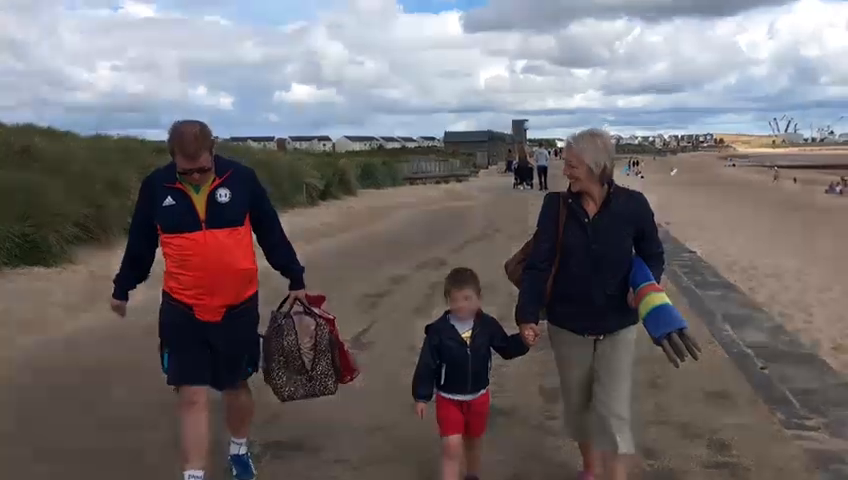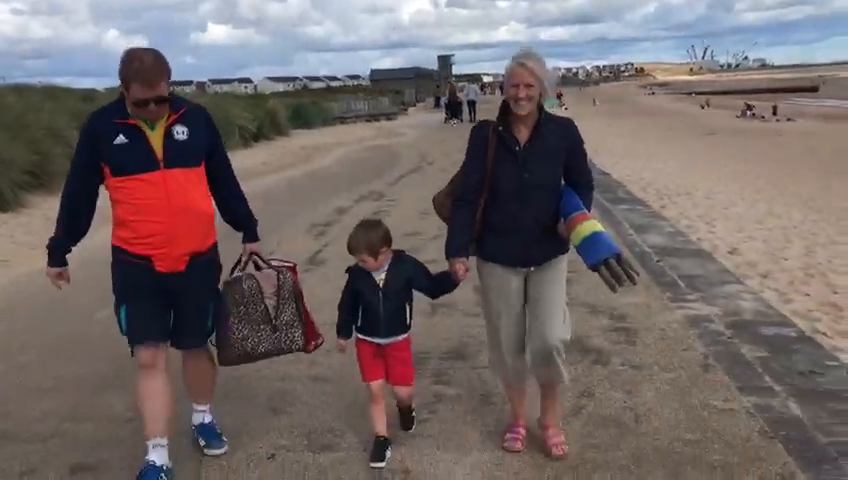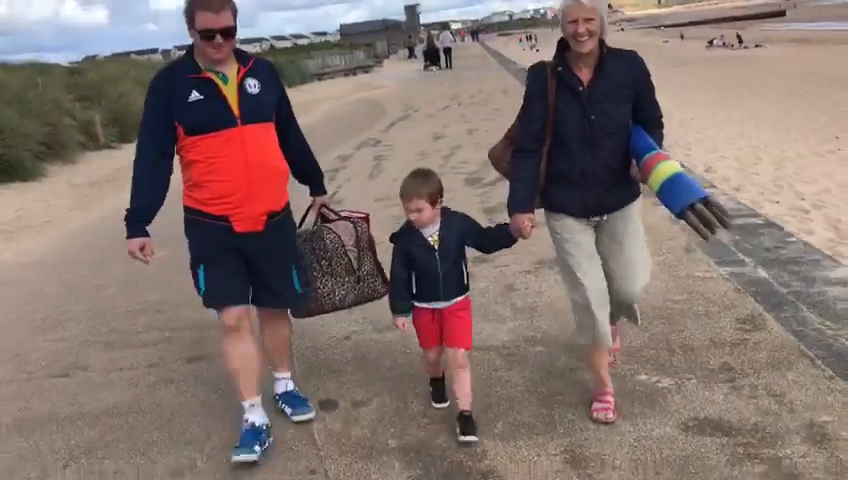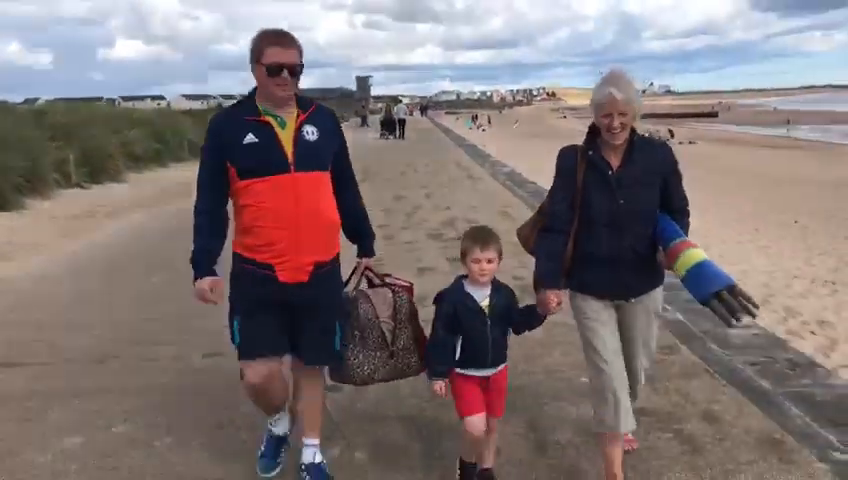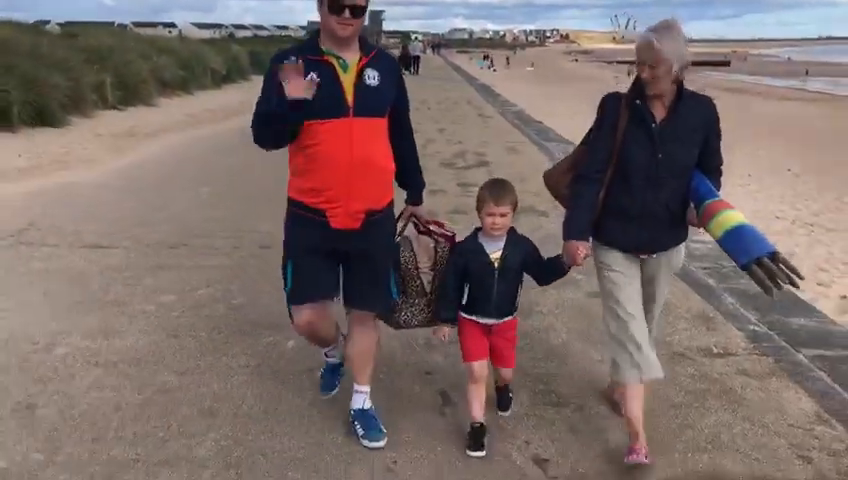
dt=1s
person 1, frame 1
left shoulder: (242, 180)
right shoulder: (156, 187)
left elbow: (271, 234)
right elbow: (141, 243)
left wrist: (296, 279)
right wrist: (122, 288)
left hip: (237, 307)
right hip: (181, 311)
left knee: (236, 386)
right knee: (191, 396)
left ankle: (239, 450)
person 1, frame 2
left shoulder: (196, 119)
right shoulder: (101, 128)
left elbow: (223, 181)
right elbow: (79, 194)
left wrist: (248, 232)
right wrist: (58, 252)
left hip: (198, 259)
right hip: (136, 264)
left knee: (196, 346)
right knee: (148, 358)
left ankle: (203, 419)
person 1, frame 3
left shoulder: (263, 73)
right shoulder: (169, 85)
left elbow: (290, 136)
right elbow: (152, 159)
left wrist: (316, 185)
right wrist: (138, 223)
left hip: (273, 219)
right hip: (211, 226)
left knee: (275, 309)
right knee: (232, 320)
left ankle: (284, 385)
right ankle: (254, 421)
person 1, frame 4
left shoulder: (323, 121)
right shoulder: (228, 127)
left elbow: (346, 190)
right elbow: (210, 202)
left wrist: (365, 246)
right wrist: (205, 265)
left hip: (320, 273)
right hip: (256, 274)
left knee: (311, 367)
right knee: (258, 375)
right ankle: (277, 423)
person 1, frame 5
left shoulder: (385, 66)
right shoulder: (291, 63)
left elbow: (401, 136)
right elbow: (265, 135)
left wrist: (415, 194)
right wrist: (291, 104)
left hip: (373, 218)
right hip: (310, 217)
left knee: (364, 314)
right knee: (305, 318)
left ankle: (361, 403)
right ankle: (333, 351)
person 2, frame 1
left shoulder: (633, 205)
right shoulder: (556, 206)
left elbow: (652, 256)
right elbow: (537, 264)
right wrist: (527, 316)
left hip: (618, 326)
right hip: (567, 325)
left knee: (612, 410)
right knee: (578, 403)
person 2, frame 2
left shoulder: (563, 132)
right shoulder: (485, 135)
left elbow: (582, 185)
right elbow: (467, 195)
right wrist: (457, 251)
left hip: (548, 255)
right hip: (496, 258)
left knee: (550, 338)
right knee: (506, 340)
left ankle: (551, 420)
right ankle: (518, 417)
person 2, frame 3
left shoulder: (629, 67)
right shoulder: (543, 77)
left elbow: (651, 124)
right elbow: (527, 145)
right wrist: (520, 205)
left hip: (620, 201)
right hip: (566, 208)
left knee: (629, 285)
right knee: (588, 296)
left ankle: (608, 325)
right ankle: (603, 385)
person 2, frame 4
left shoulder: (658, 155)
right shoulder: (573, 161)
left elbow: (677, 211)
right elbow: (556, 225)
right wrist: (547, 282)
left hip: (643, 285)
right hip: (590, 289)
left knee: (634, 366)
right knee: (608, 379)
left ankle: (619, 426)
person 2, frame 5
left shoulder: (701, 112)
right shoulder: (616, 109)
left elbow: (710, 171)
right elbow: (589, 174)
right wrist: (575, 233)
left hip: (667, 242)
right hip: (615, 241)
left knee: (643, 325)
right knee: (629, 332)
left ankle: (617, 385)
person 3, frame 1
left shoulder: (488, 326)
right shoulder: (438, 331)
left elbow: (506, 349)
right elbow: (426, 365)
right wrist: (421, 397)
left hip: (478, 397)
right hip: (448, 399)
left knee: (473, 443)
right knee: (452, 448)
person 3, frame 2
left shoulder: (406, 267)
right shoulder: (356, 275)
left elbow: (433, 287)
right elbow: (348, 305)
left wrist: (453, 276)
right wrist: (343, 333)
left hip: (398, 340)
right hip: (367, 342)
left knee: (403, 391)
right knee: (376, 392)
left ankle: (405, 408)
right ankle: (381, 438)
person 3, frame 3
left shoulder: (458, 223)
right shoulder: (405, 238)
left elbow: (486, 241)
right elbow: (399, 276)
left wrist: (512, 230)
right wrist: (400, 310)
left hip: (457, 303)
right hip: (424, 308)
left knee: (459, 359)
right knee: (432, 355)
left ankle: (465, 414)
right ankle: (436, 380)
person 3, frame 4
left shoulder: (504, 294)
right shoulder: (452, 298)
left elbow: (518, 323)
right elbow: (440, 339)
left wrist: (540, 310)
right wrist: (438, 374)
left hip: (497, 372)
right hip: (464, 374)
left knee: (491, 427)
right knee: (476, 430)
person 3, frame 5
left shoulder: (522, 247)
right shoulder: (466, 249)
left elbow: (542, 275)
right elbow: (450, 283)
left wrist: (564, 261)
right wrist: (445, 319)
left hip: (505, 321)
right hip: (471, 320)
left knee: (505, 371)
right knee: (477, 374)
left ankle: (502, 386)
